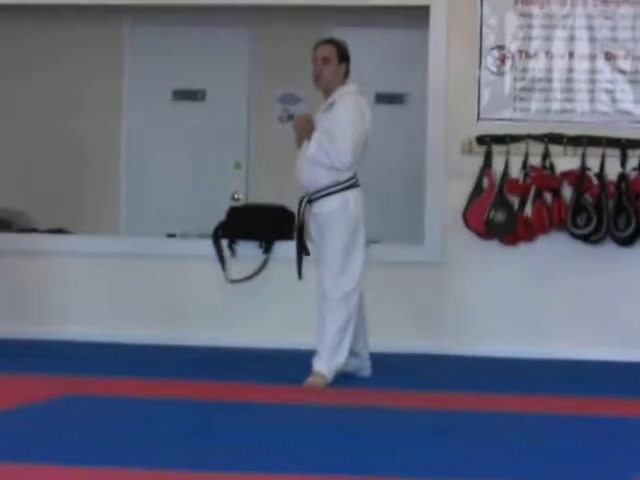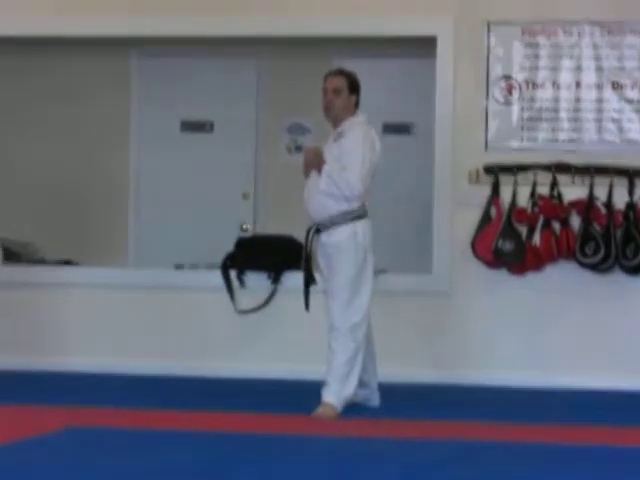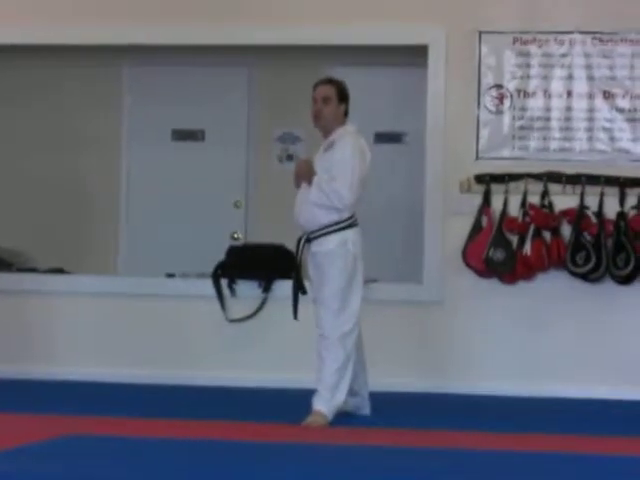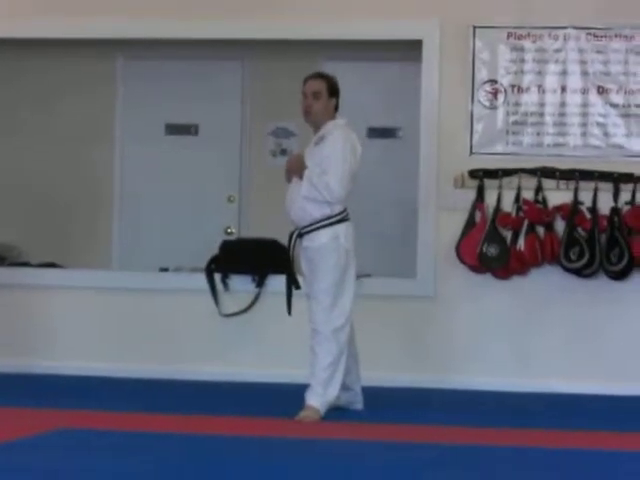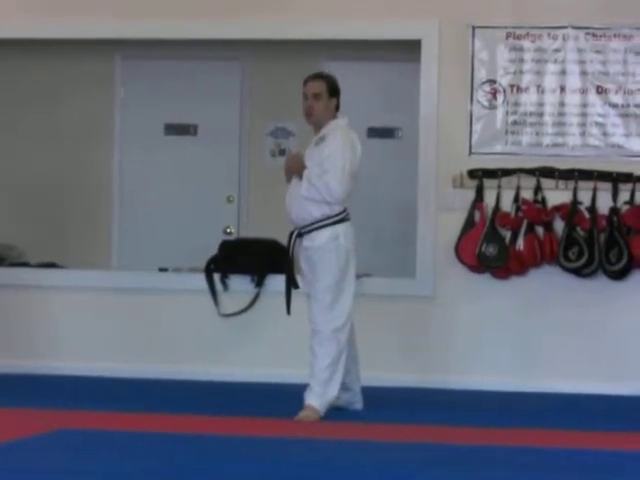
dt=1s
person 1, frame 1
left shoulder: (350, 103)
right shoulder: (331, 105)
left elbow: (343, 155)
left wrist: (311, 134)
right wrist: (306, 137)
left hip: (339, 204)
right hip: (324, 204)
left knee: (337, 286)
right knee: (345, 284)
left ankle: (325, 366)
right ankle: (356, 359)
person 1, frame 2
left shoulder: (358, 133)
right shoulder: (339, 136)
left elbow: (353, 186)
left wrist: (320, 166)
right wrist: (313, 169)
left hip: (347, 234)
right hip: (331, 234)
left knee: (345, 317)
right knee: (353, 315)
left ankle: (334, 396)
right ankle: (364, 389)
person 1, frame 3
left shoulder: (349, 144)
right shoulder: (329, 146)
left elbow: (343, 196)
left wrist: (311, 177)
right wrist: (305, 180)
left hip: (337, 243)
right hip: (322, 243)
left knee: (334, 326)
right knee: (343, 324)
left ankle: (325, 405)
right ankle: (355, 398)
person 1, frame 4
left shoulder: (339, 138)
right shoulder: (320, 140)
left elbow: (335, 190)
left wrist: (302, 171)
right wrist: (296, 174)
left hip: (329, 237)
right hip: (314, 238)
left knee: (327, 320)
right knee: (336, 318)
left ankle: (318, 399)
right ankle: (348, 393)
person 1, frame 5
left shoulder: (340, 137)
right shoulder: (321, 141)
left elbow: (334, 189)
left wrist: (301, 170)
right wrist: (298, 173)
left hip: (330, 238)
right hip: (313, 238)
left knee: (327, 321)
right knee: (337, 319)
left ankle: (317, 399)
right ankle: (347, 393)
